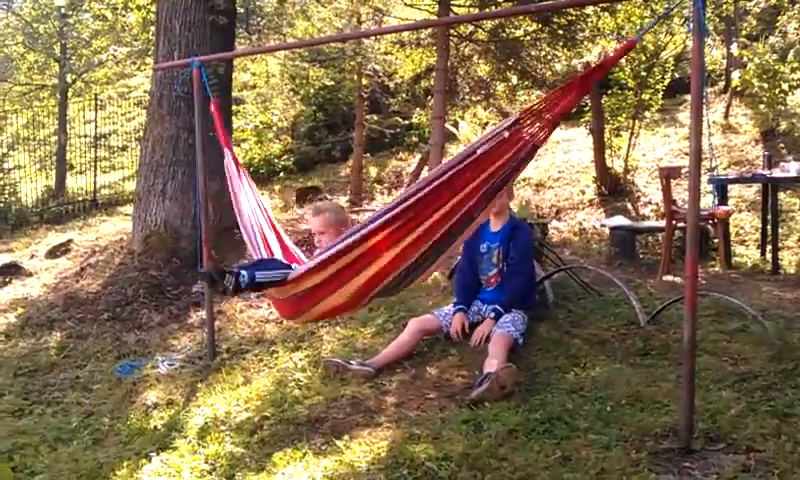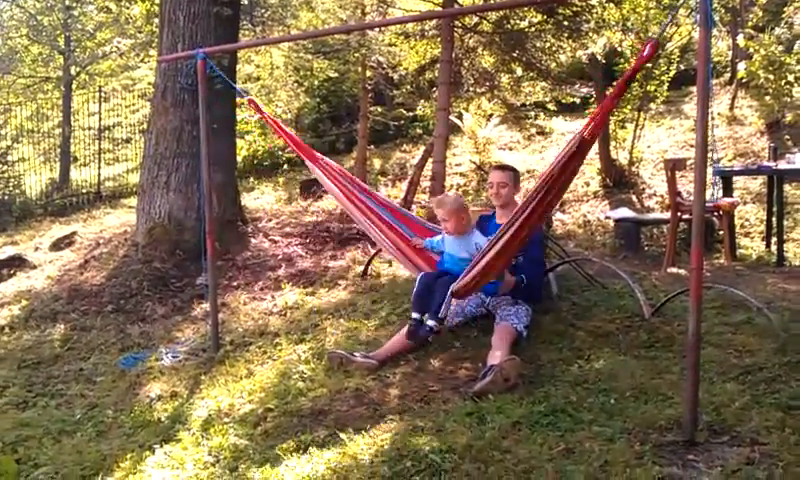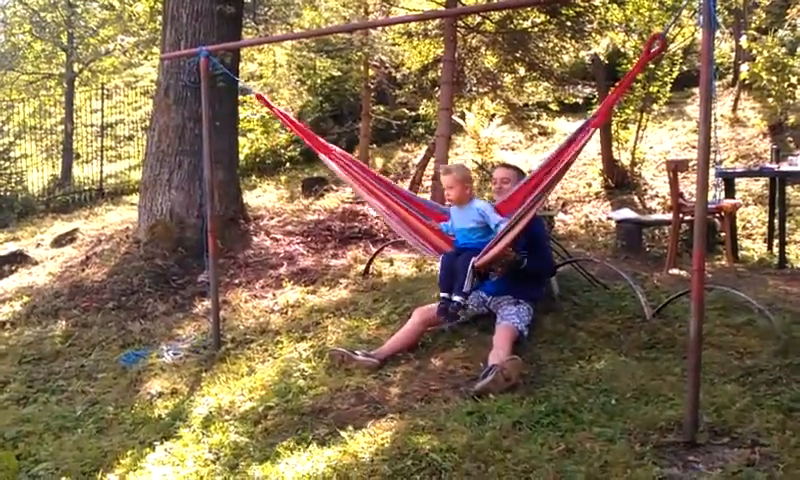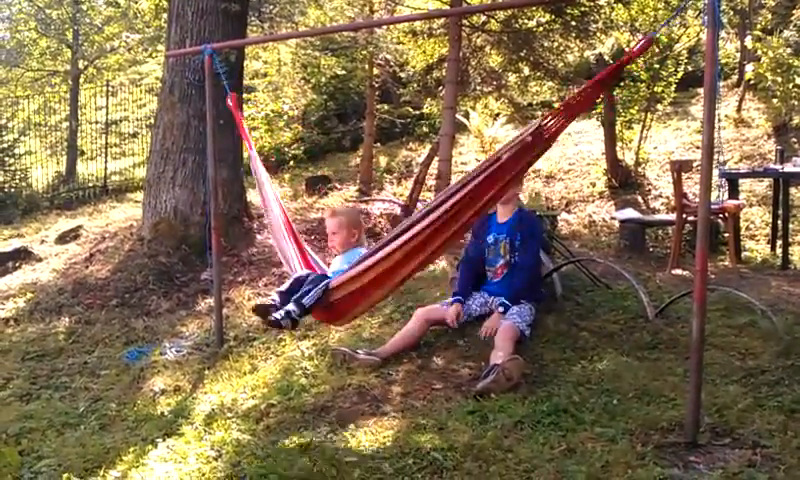
dt=0.5s
person 1, frame 1
left shoulder: (521, 232)
right shoulder: (476, 231)
left elbow: (521, 278)
right elbow: (466, 272)
left wrist: (493, 317)
right wrist: (460, 309)
left hip: (509, 304)
right hip: (477, 302)
left knee: (500, 341)
right knee: (417, 324)
left ankle: (491, 379)
right ankle: (369, 366)
person 1, frame 2
right shoulder: (483, 223)
left elbow: (537, 272)
left wrist: (515, 281)
left hip: (516, 298)
right hip: (481, 292)
left knee: (503, 337)
left ankle: (495, 374)
right ankle: (373, 359)
person 1, frame 3
left shoulder: (532, 223)
left elbow: (546, 268)
left wrist: (516, 259)
left hip: (516, 297)
right hip: (481, 291)
left knee: (504, 336)
right knee: (422, 313)
left ankle: (495, 373)
right ankle: (376, 356)
person 1, frame 4
left shoulder: (529, 223)
right shoulder: (483, 222)
left elbow: (527, 269)
right elbow: (469, 263)
left wrist: (501, 309)
right wrist: (458, 299)
left hip: (518, 299)
right hip: (483, 293)
left knee: (505, 335)
right knee: (423, 314)
left ankle: (498, 372)
right ankle: (378, 355)
person 2, frame 1
right shoulder: (320, 252)
right wrist: (293, 266)
left knee: (284, 270)
right knee: (269, 262)
left ankle: (235, 282)
right ankle: (230, 277)
person 2, frame 2
left shoulder: (477, 240)
right shoulder: (447, 234)
right wrist: (425, 243)
left hip: (462, 277)
right hip: (443, 270)
left knee: (444, 285)
right knee: (425, 278)
left ankle: (431, 325)
right ankle: (416, 319)
person 2, frame 3
left shoulder: (481, 208)
right shoulder: (454, 210)
left elbow: (500, 225)
right wrist: (442, 227)
left hip: (481, 249)
right hip: (461, 248)
left knee: (463, 262)
right knee: (446, 259)
left ankle: (458, 302)
right ankle: (445, 297)
person 2, frame 4
left shoulder: (360, 255)
right shoulder: (337, 261)
left knee: (320, 281)
right knee: (302, 277)
left ankle: (291, 314)
right ankle: (274, 304)
